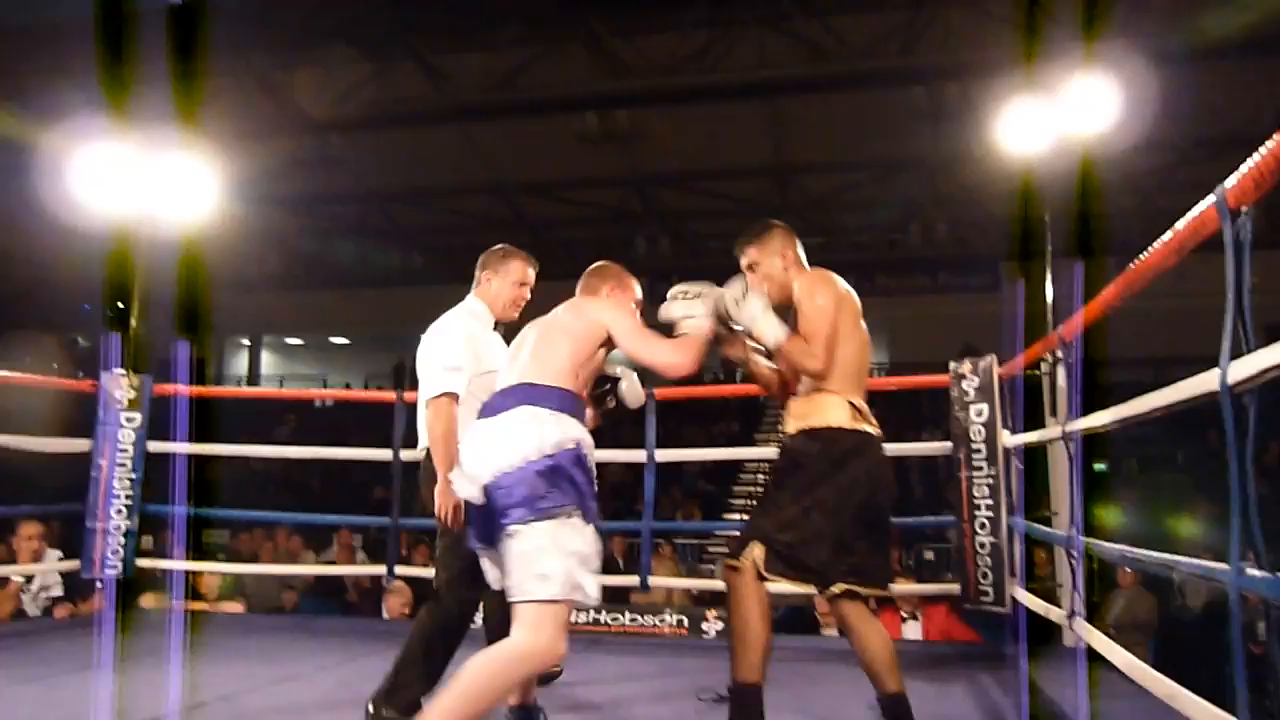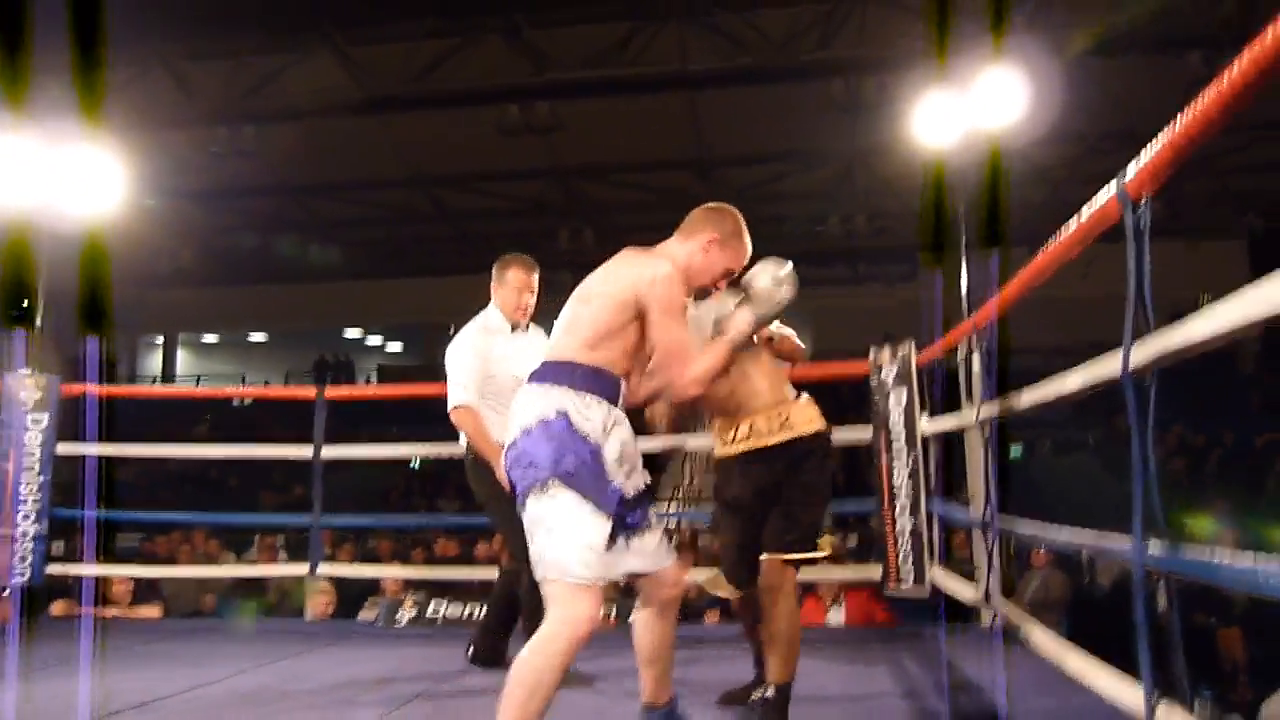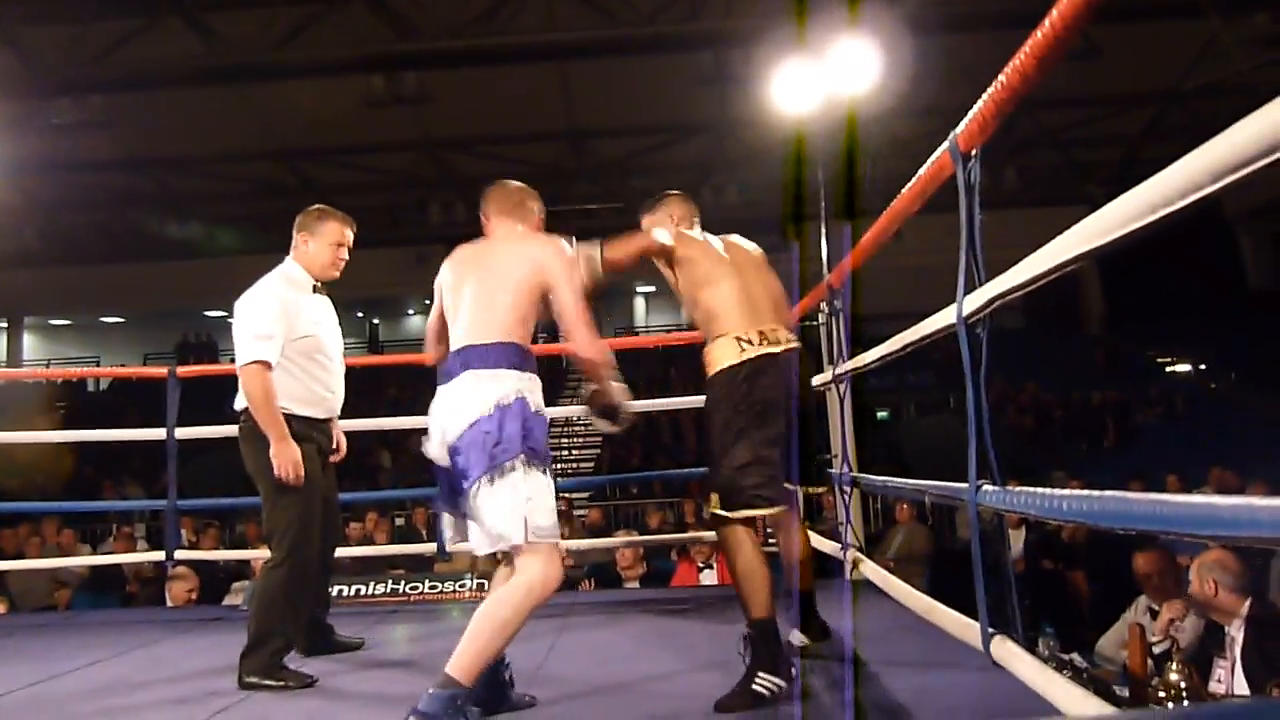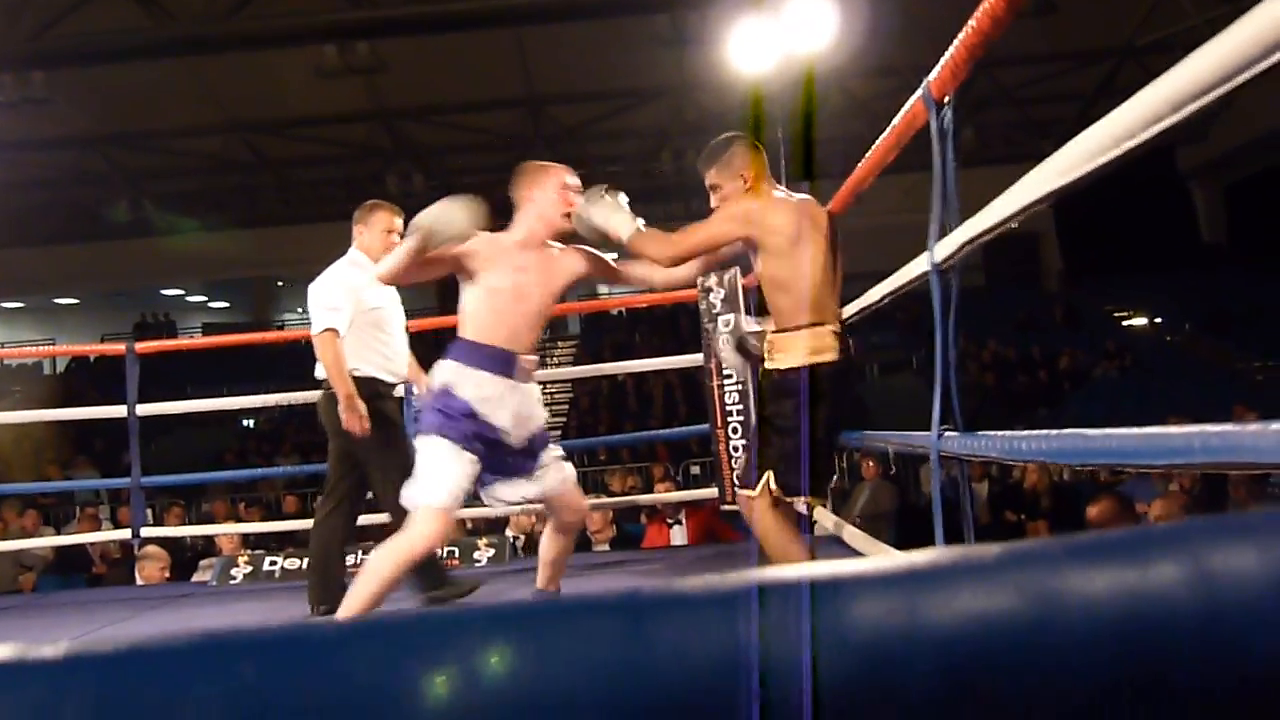
dt=1s
person 1, frame 1
left shoulder: (540, 329)
right shoulder: (602, 309)
right elbow: (673, 363)
right wrist: (697, 319)
left hip: (485, 447)
right hip: (537, 450)
left knee: (543, 598)
right knee: (541, 642)
person 1, frame 2
left shoulder: (639, 271)
right shoulder: (661, 272)
right elbow: (685, 385)
right wrist: (744, 319)
left hip: (593, 438)
right hip: (557, 432)
left knee: (664, 586)
right knee: (576, 613)
person 1, frame 3
left shoulder: (454, 261)
right shoulder: (549, 250)
left elbow: (433, 350)
right elbow: (586, 349)
right wrist: (612, 394)
left hip: (454, 405)
right hip: (499, 400)
left knee: (528, 555)
right knee: (541, 572)
left ankle: (488, 675)
person 1, frame 4
left shoulder: (568, 261)
right shoulder: (472, 245)
left elbow: (648, 277)
right elbow: (387, 274)
left wrist: (710, 254)
right wrist: (418, 243)
left hip: (516, 401)
right hip: (461, 397)
left knee: (572, 511)
right knee: (426, 534)
left ankle: (545, 597)
person 2, frame 1
left shoulder: (813, 284)
right shoulder: (813, 303)
left elbow: (814, 364)
right elbow: (782, 383)
left wrist: (764, 324)
right wrist: (739, 346)
left hip: (827, 445)
right hip: (854, 450)
left knee: (744, 570)
right knee: (846, 597)
person 2, frame 2
left shoulder: (729, 314)
left elbow: (794, 351)
right elbow: (660, 417)
left hip: (797, 441)
right hip: (738, 460)
left knee: (777, 572)
right knee: (743, 587)
right ankle: (767, 679)
person 2, frame 3
left shoulder: (674, 243)
right shoulder: (744, 247)
left elbow: (618, 253)
right elbow: (787, 316)
left hip: (741, 373)
right hip: (782, 364)
left knee: (733, 517)
right knee: (779, 503)
left ankle: (769, 662)
right ankle: (810, 625)
person 2, frame 4
left shoulder: (753, 211)
right shoulder: (804, 207)
left elbow: (665, 249)
left wrist: (616, 222)
left hip: (799, 368)
right hip: (805, 361)
left knee: (758, 500)
right knee: (759, 486)
person 3, frame 1
left shoulder: (488, 337)
right shoulder: (457, 332)
right elbow: (441, 403)
right wrist: (447, 477)
right hip: (458, 473)
right knee: (458, 588)
person 3, frame 2
left shoulder: (537, 339)
right shoulder: (473, 342)
right elbow: (461, 409)
right wrist: (500, 460)
right hip: (494, 462)
left knee: (525, 555)
right knee: (534, 555)
left ankle: (488, 644)
person 3, frame 3
left shoulder: (320, 302)
right shoulder: (270, 296)
right elbow: (253, 370)
left wrist: (332, 426)
right wrist: (281, 441)
left hip: (312, 433)
right hip: (280, 436)
left knee: (322, 537)
right knee: (294, 545)
left ankle: (313, 632)
right ankle: (261, 664)
person 3, frame 4
left shoulder: (382, 286)
right shoulder: (339, 279)
left elbow: (393, 345)
right elbow: (326, 338)
left wrist: (422, 381)
right wrist: (348, 399)
left hip: (371, 397)
right hip: (360, 396)
left knee: (342, 499)
right knee: (401, 488)
left ankle: (325, 596)
right ankle: (432, 581)
